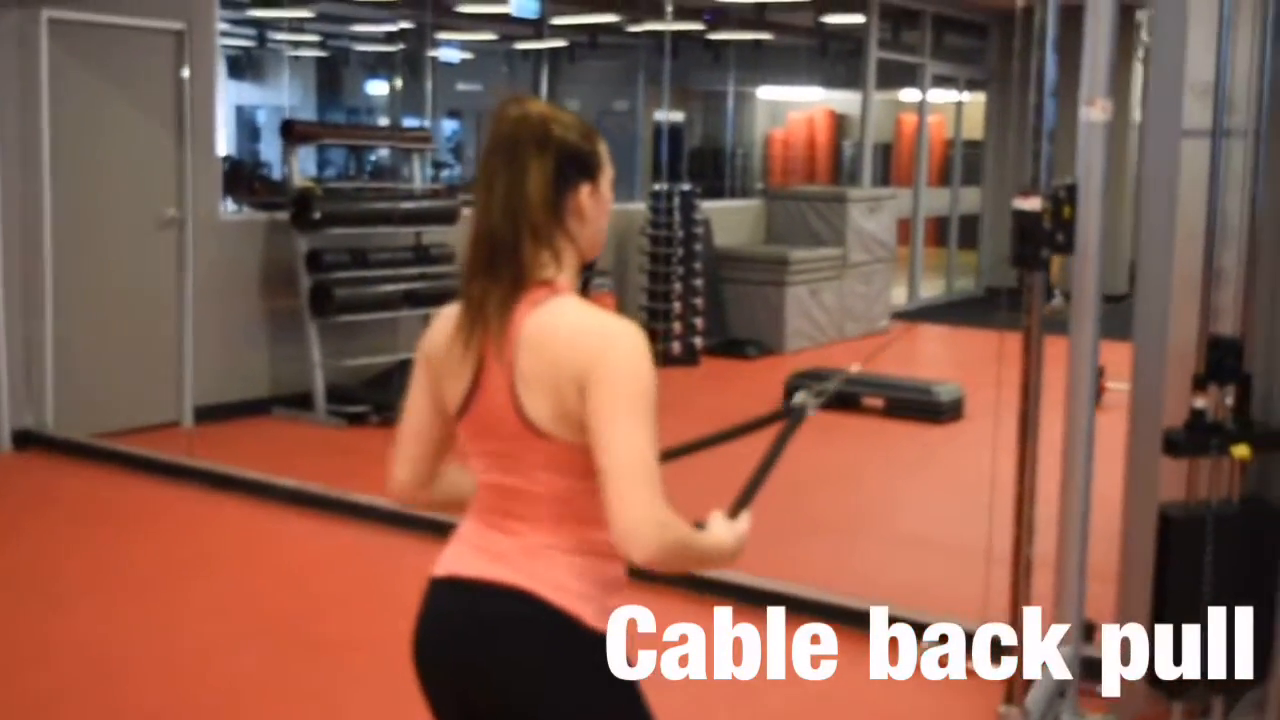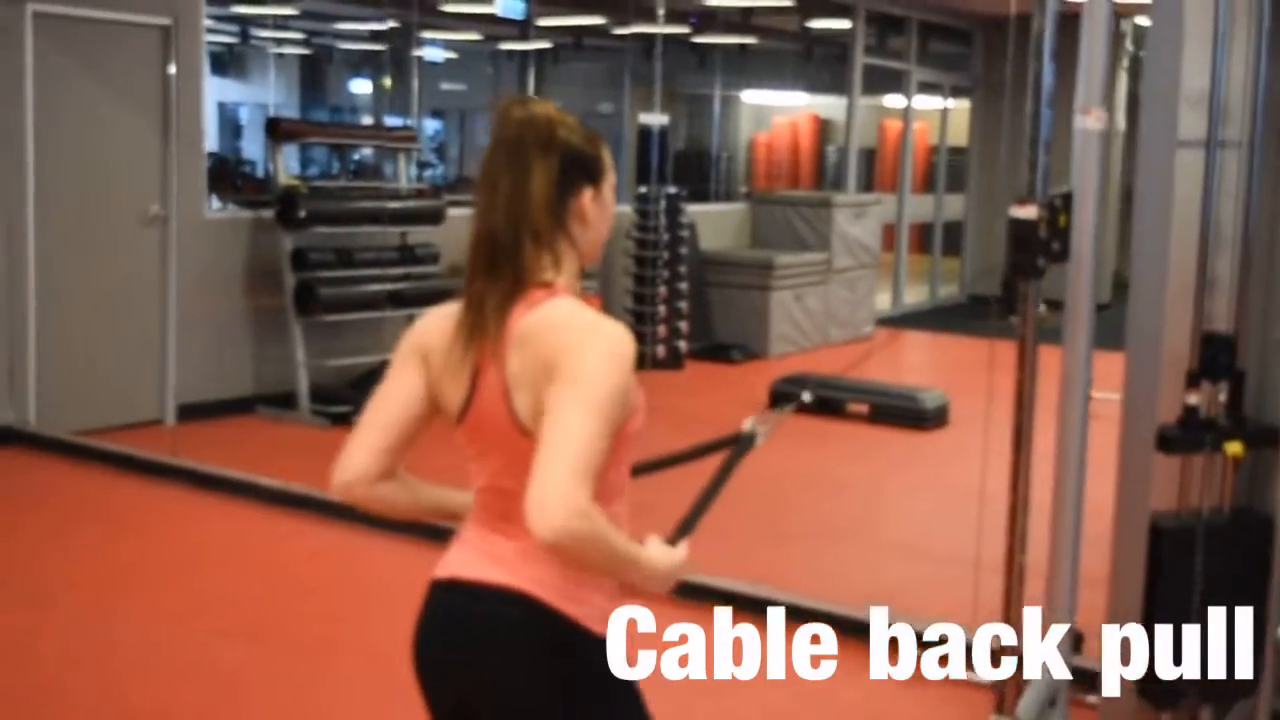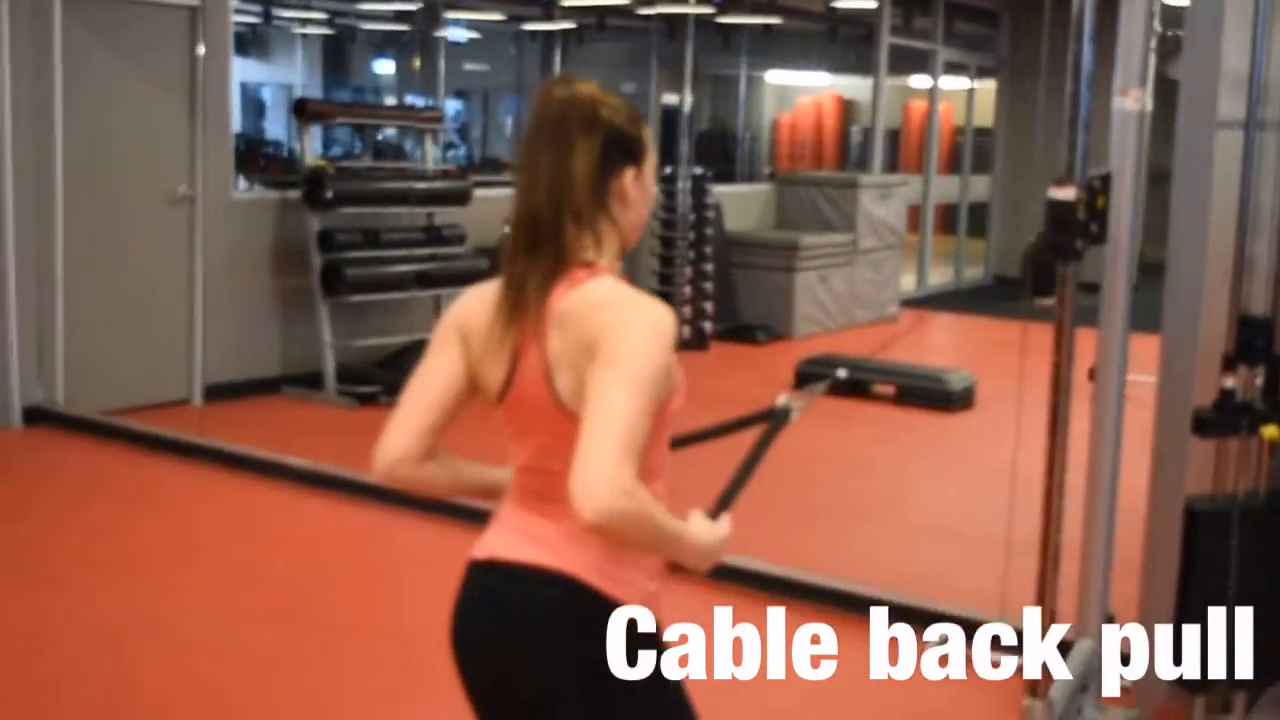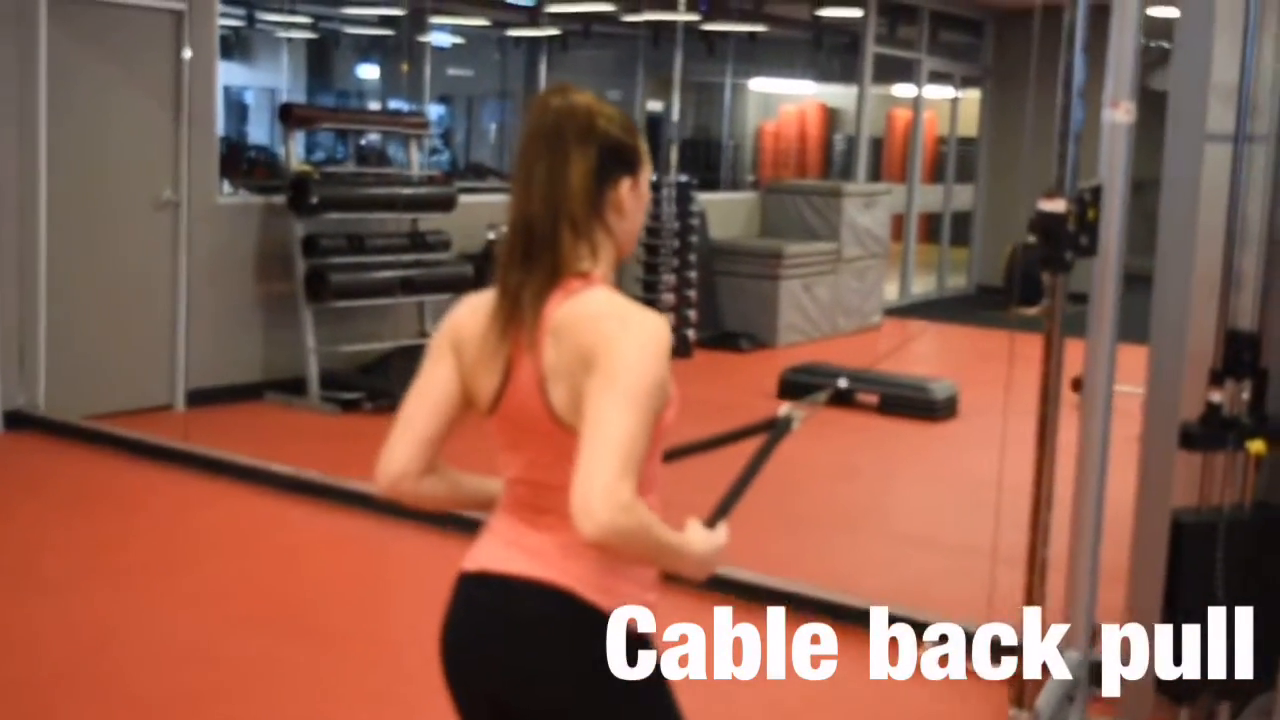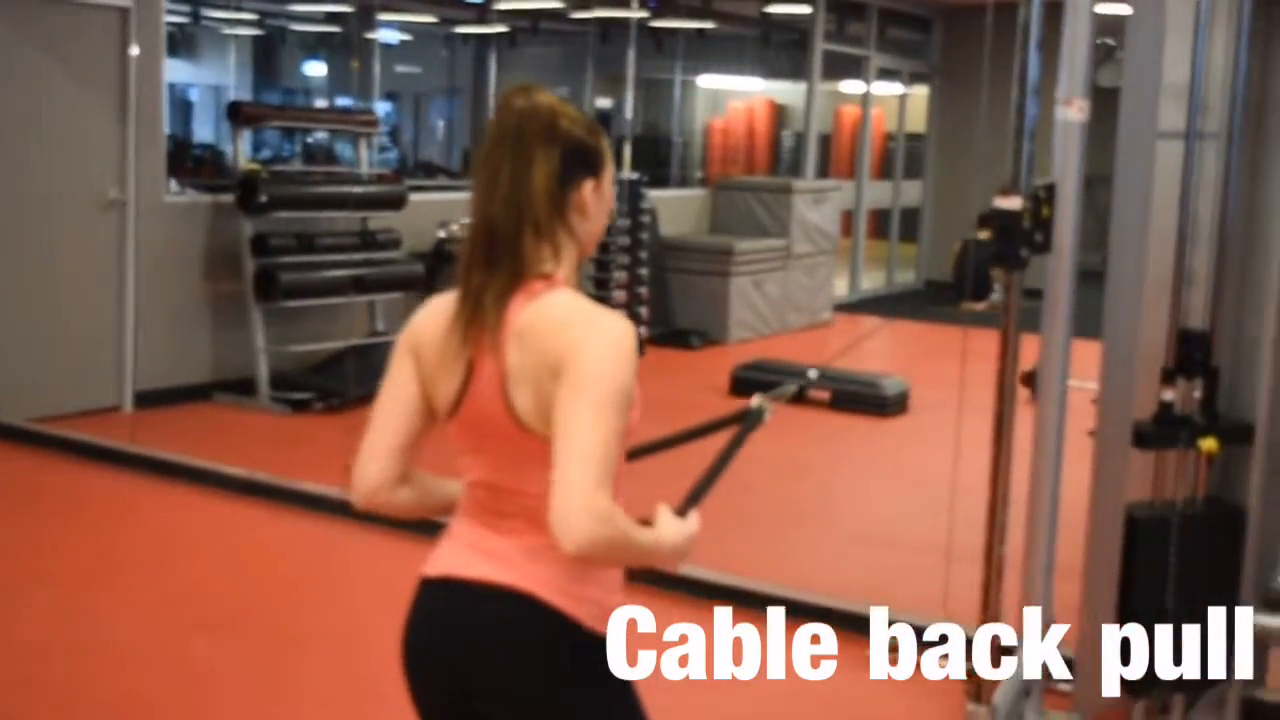
dt=0.2s
person 1, frame 1
left shoulder: (450, 329)
right shoulder: (604, 341)
left elbow: (411, 483)
right elbow: (644, 536)
right wrist: (718, 544)
left hip: (447, 623)
right hip: (549, 638)
person 1, frame 2
left shoulder: (441, 330)
right shoulder: (594, 339)
left elbow: (356, 478)
right elbow: (558, 517)
right wrist: (647, 567)
left hip: (447, 625)
right hip: (548, 640)
person 1, frame 3
left shoulder: (480, 309)
right shoulder: (634, 317)
left elbow: (398, 460)
right elbow: (602, 497)
right wrist: (691, 543)
left hip: (486, 608)
right hip: (584, 622)
person 1, frame 4
left shoulder: (473, 319)
right shoulder: (629, 329)
left elbow: (399, 474)
right elbow: (602, 514)
right wrist: (692, 552)
left hip: (476, 619)
right hip: (576, 633)
person 1, frame 5
left shoulder: (434, 322)
right shoulder: (593, 332)
left elbow: (376, 487)
right elbow: (582, 526)
right wrist: (667, 542)
left hip: (436, 623)
right hip: (543, 636)
